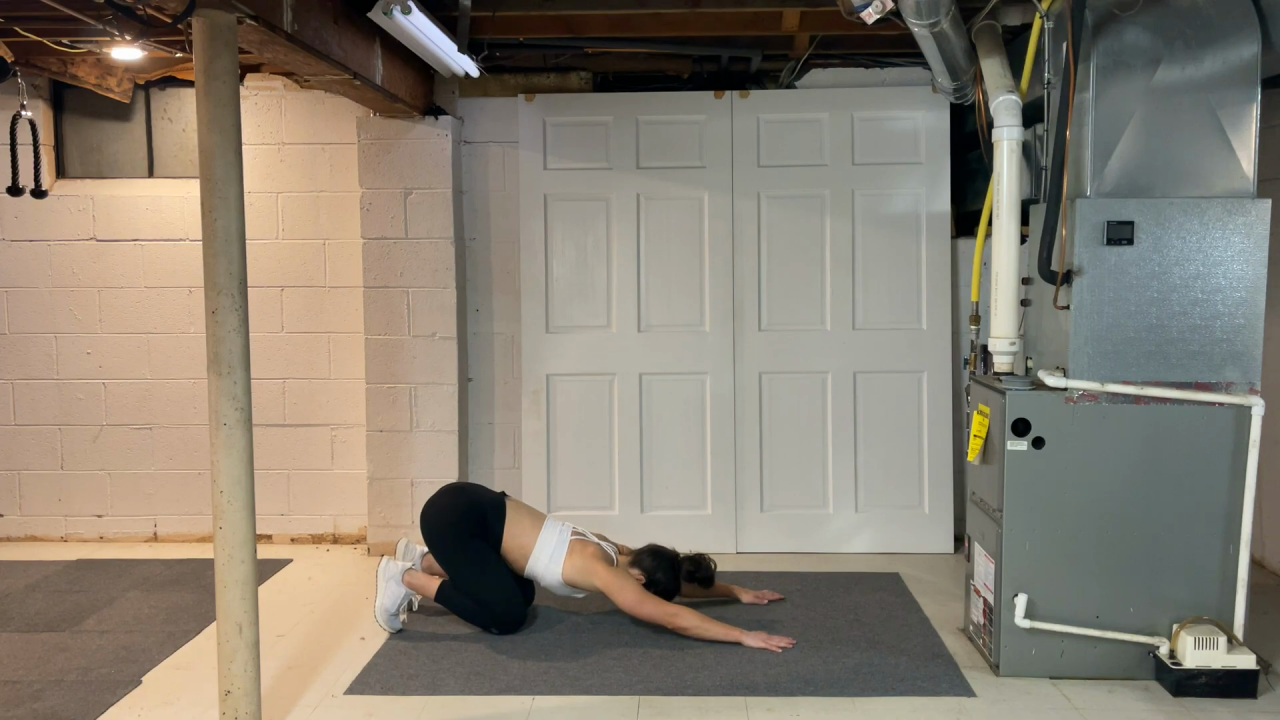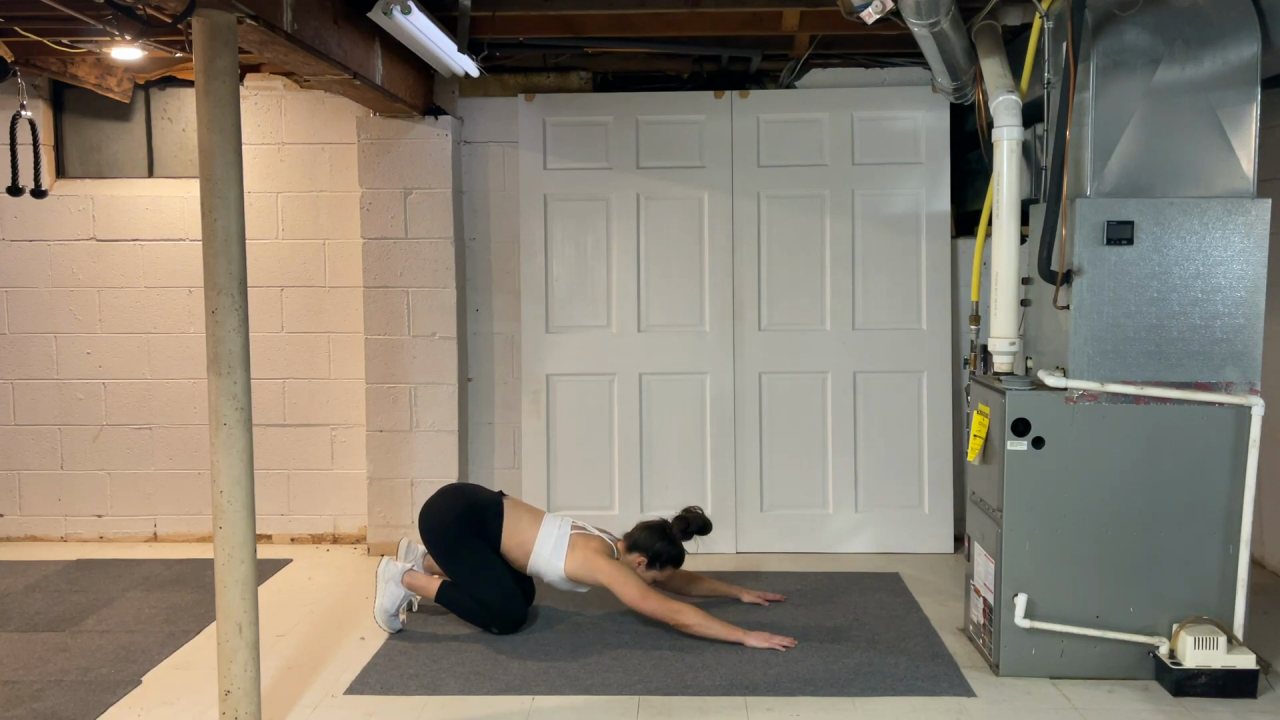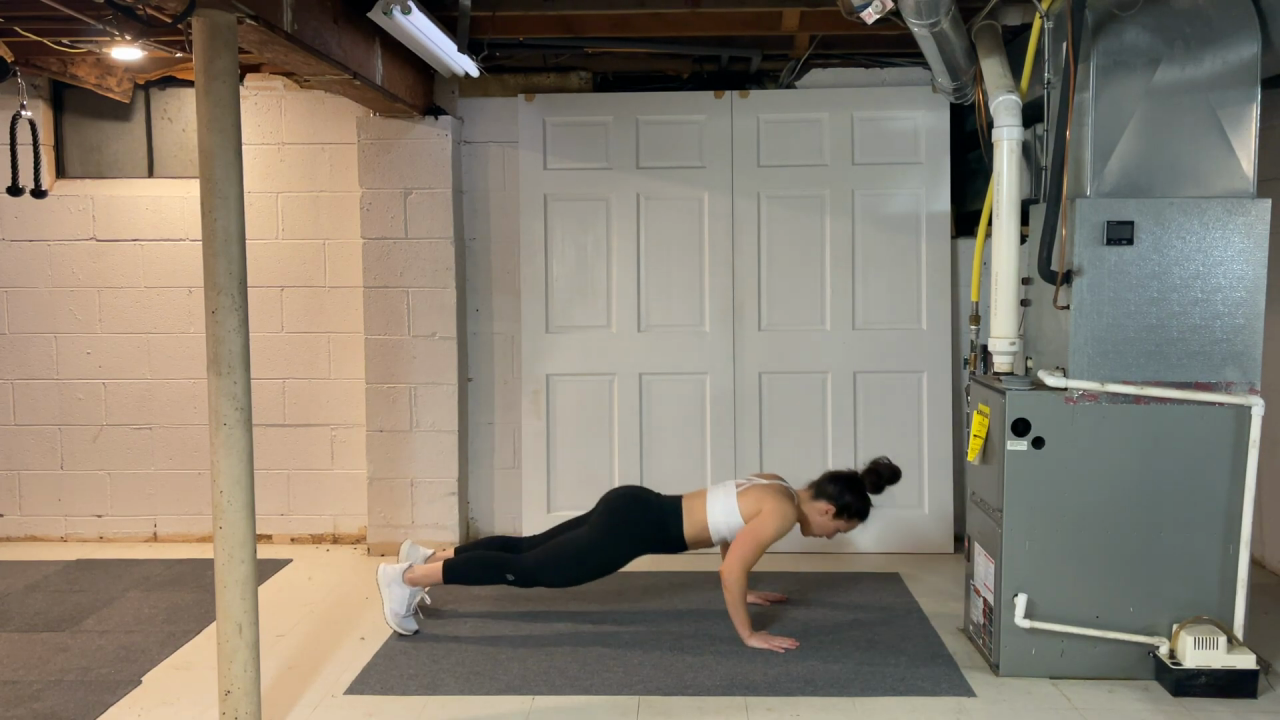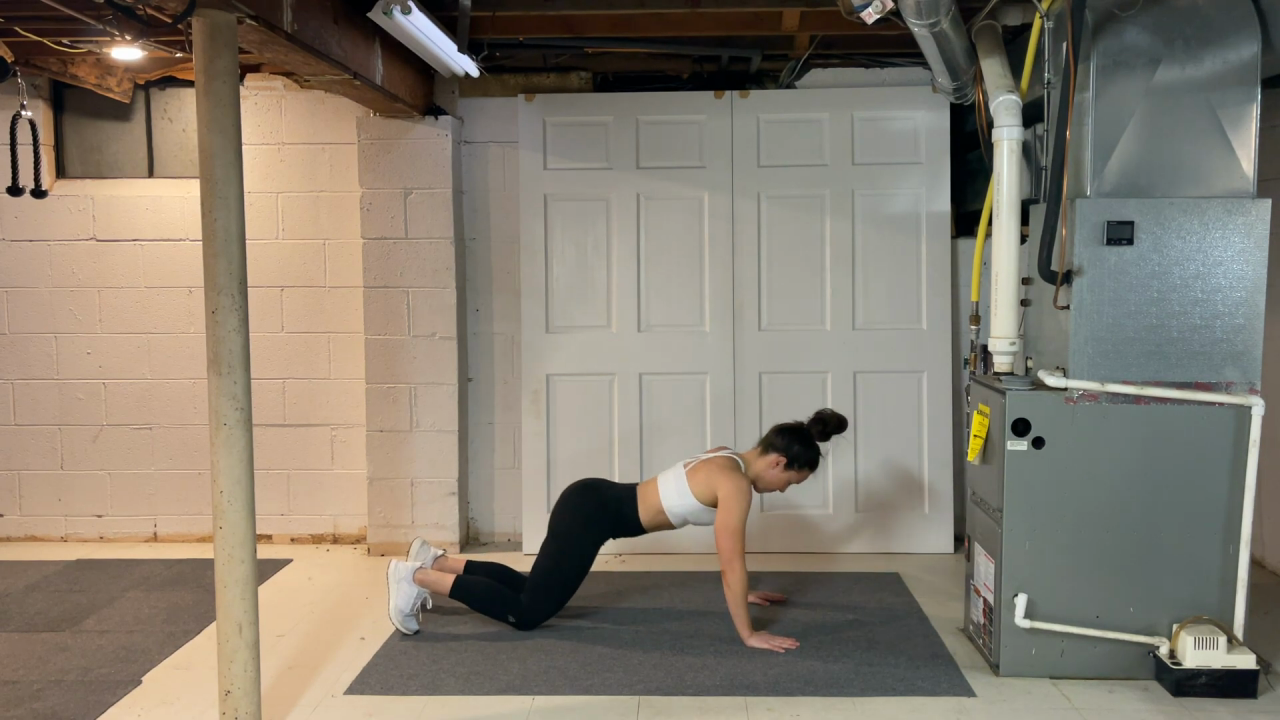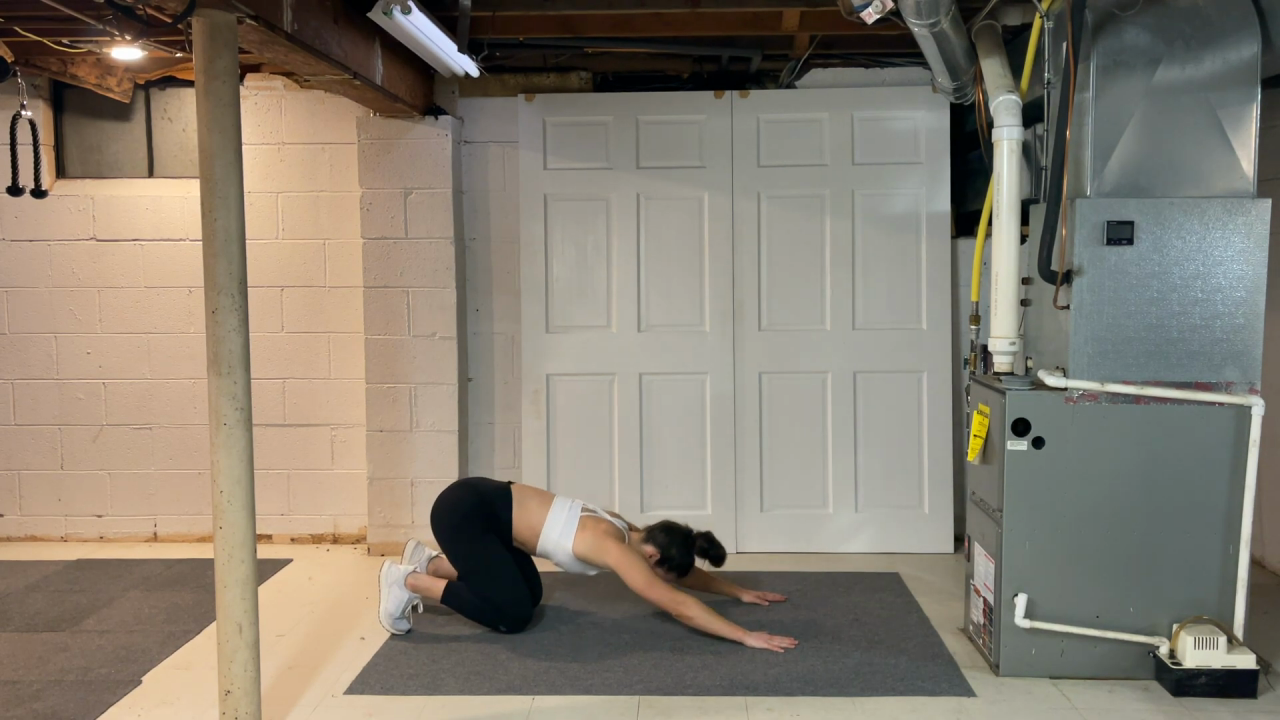
dt=1s
person 1, frame 1
left shoulder: (617, 554)
right shoulder: (606, 572)
left elbow: (679, 582)
right elbow: (675, 617)
left wrist: (739, 592)
right wrist: (744, 636)
left hip: (476, 508)
right hip: (453, 514)
left knee: (521, 594)
right knee: (507, 617)
left ankle: (425, 559)
right ankle: (406, 577)
person 1, frame 2
left shoulder: (619, 547)
right shoulder: (605, 564)
left elbow: (681, 580)
right elbow: (675, 613)
left wrist: (741, 592)
right wrist: (746, 636)
left hip: (474, 509)
right hip: (451, 517)
left knee: (522, 596)
right knee: (507, 617)
left ankle: (424, 560)
right ankle: (404, 579)
person 1, frame 3
left shoulder: (777, 488)
right shoulder: (784, 511)
right elbow: (732, 570)
left wrist: (747, 592)
right wrist: (748, 634)
left hip: (632, 507)
right hip: (635, 526)
left knee: (526, 548)
right knee: (526, 569)
left ankle: (428, 556)
right ankle: (408, 576)
person 1, frame 4
left shoulder: (732, 463)
right shoulder: (736, 482)
left elbow: (724, 538)
right elbow: (731, 564)
left wrist: (745, 592)
right wrist: (748, 634)
left hip: (595, 503)
right hip: (591, 512)
left knee: (529, 589)
right knee: (525, 613)
left ankle: (437, 560)
right ankle: (418, 577)
person 1, frame 5
left shoulder: (630, 535)
right shoulder: (617, 550)
left elbow: (682, 570)
right elbow: (681, 606)
left wrist: (740, 592)
right wrist: (746, 636)
left hip: (480, 502)
right hip: (463, 512)
left knee: (529, 595)
right knee: (513, 616)
left ankle: (430, 563)
right ankle: (410, 581)
